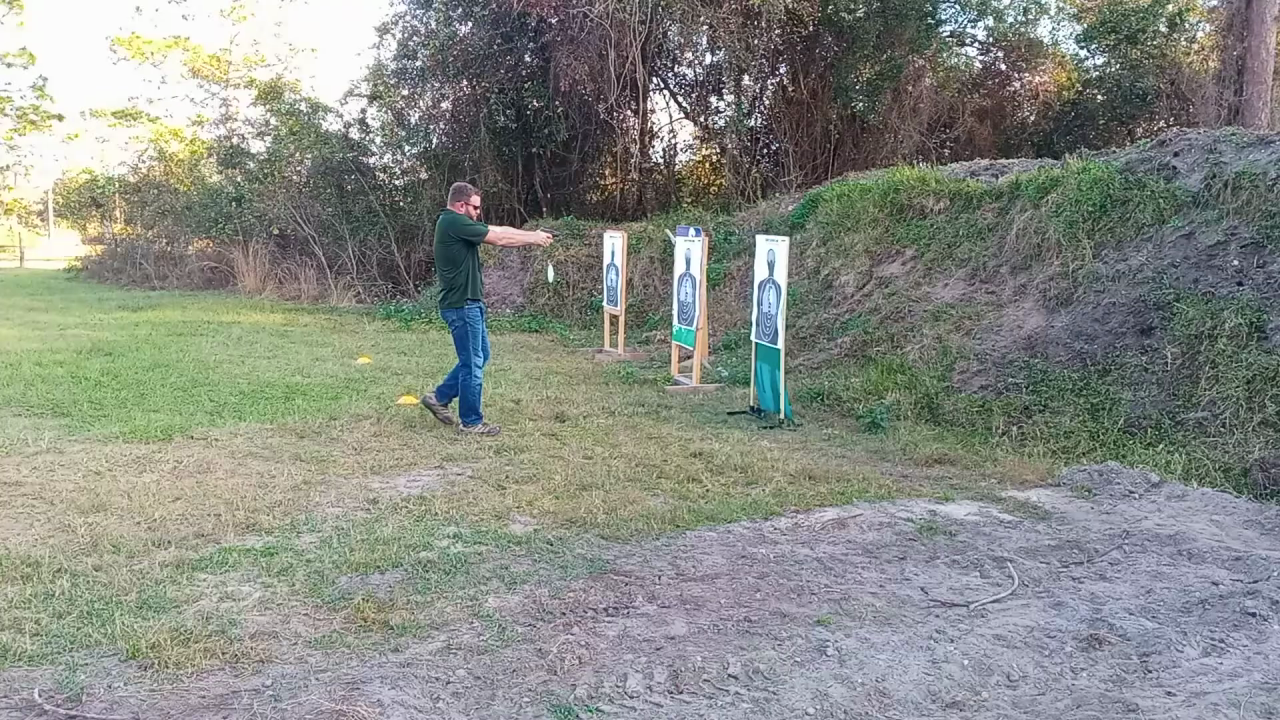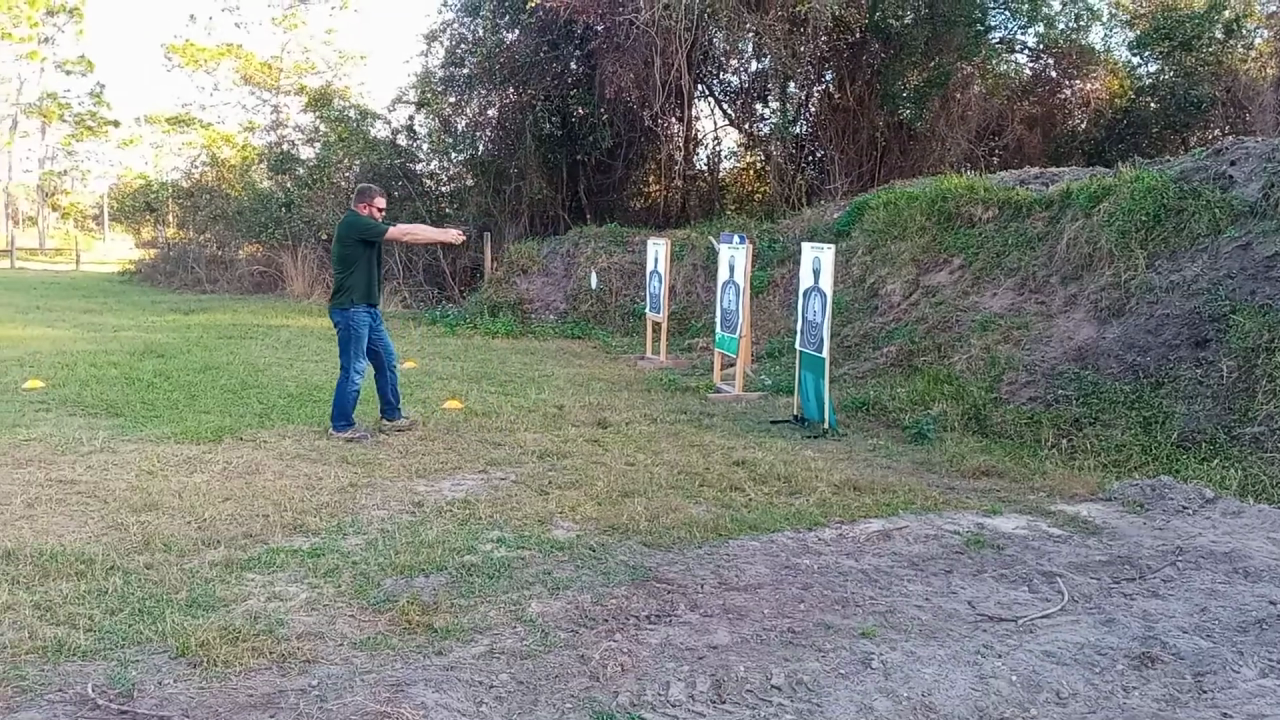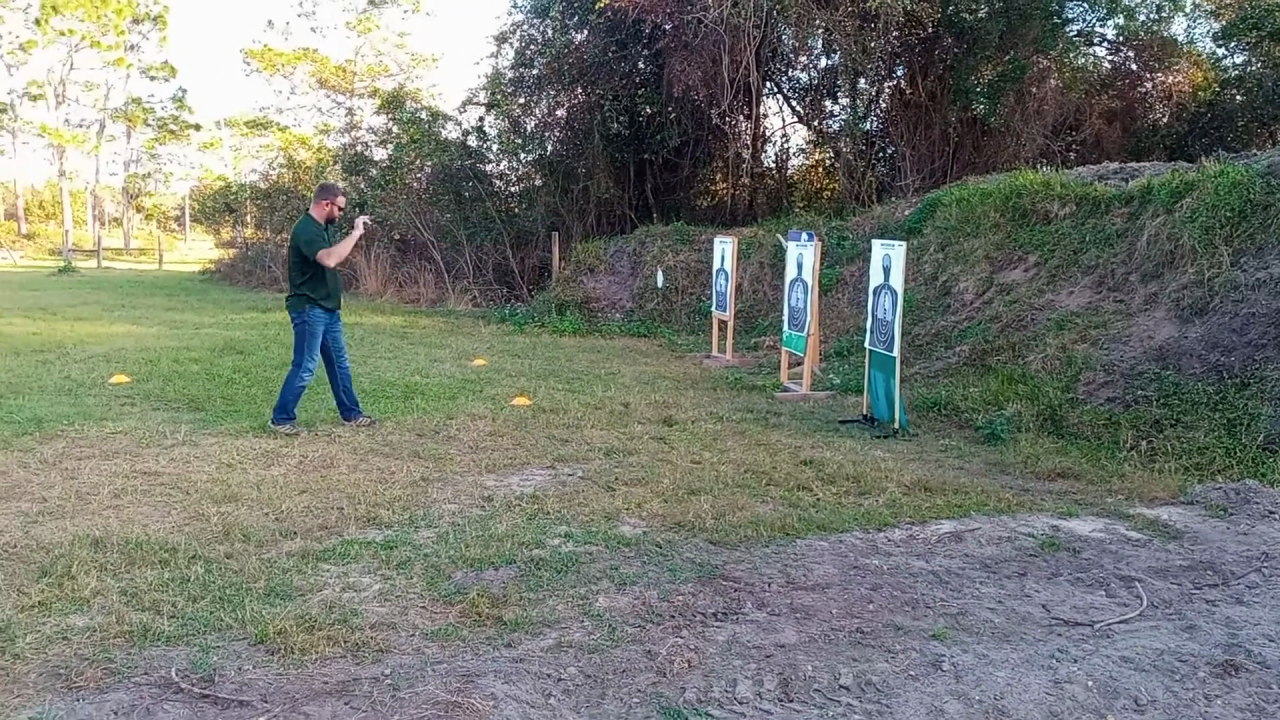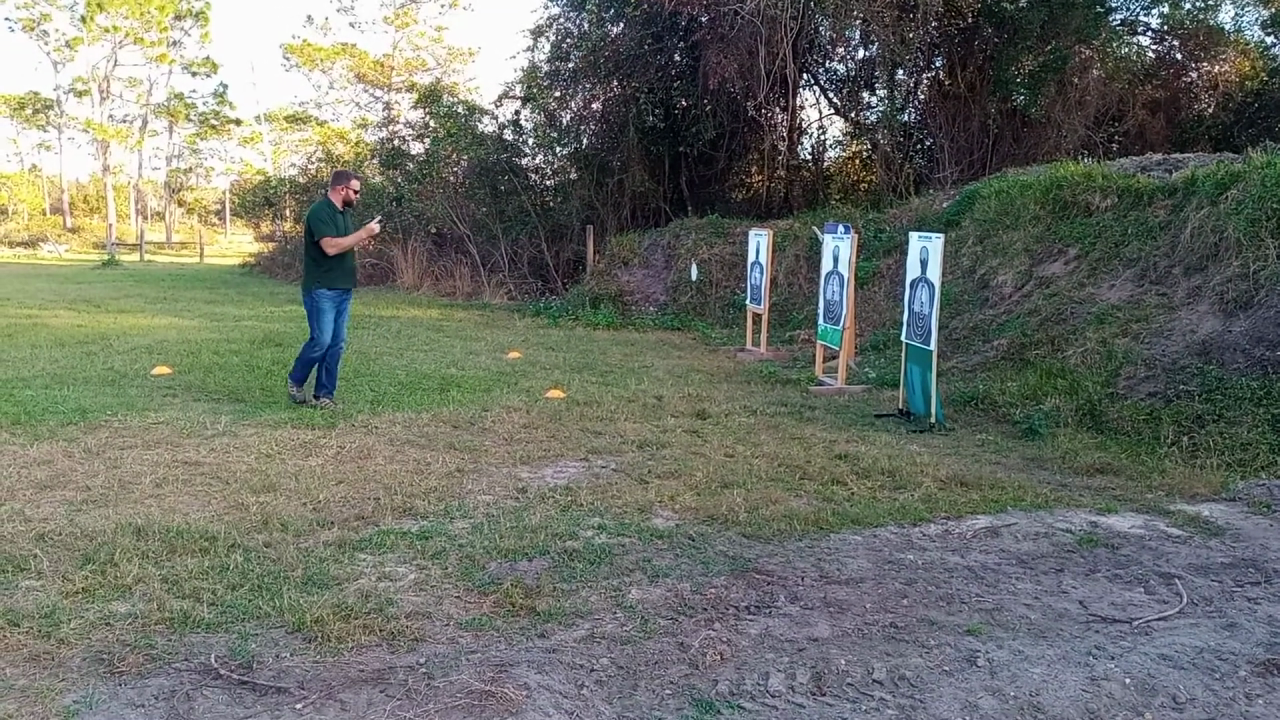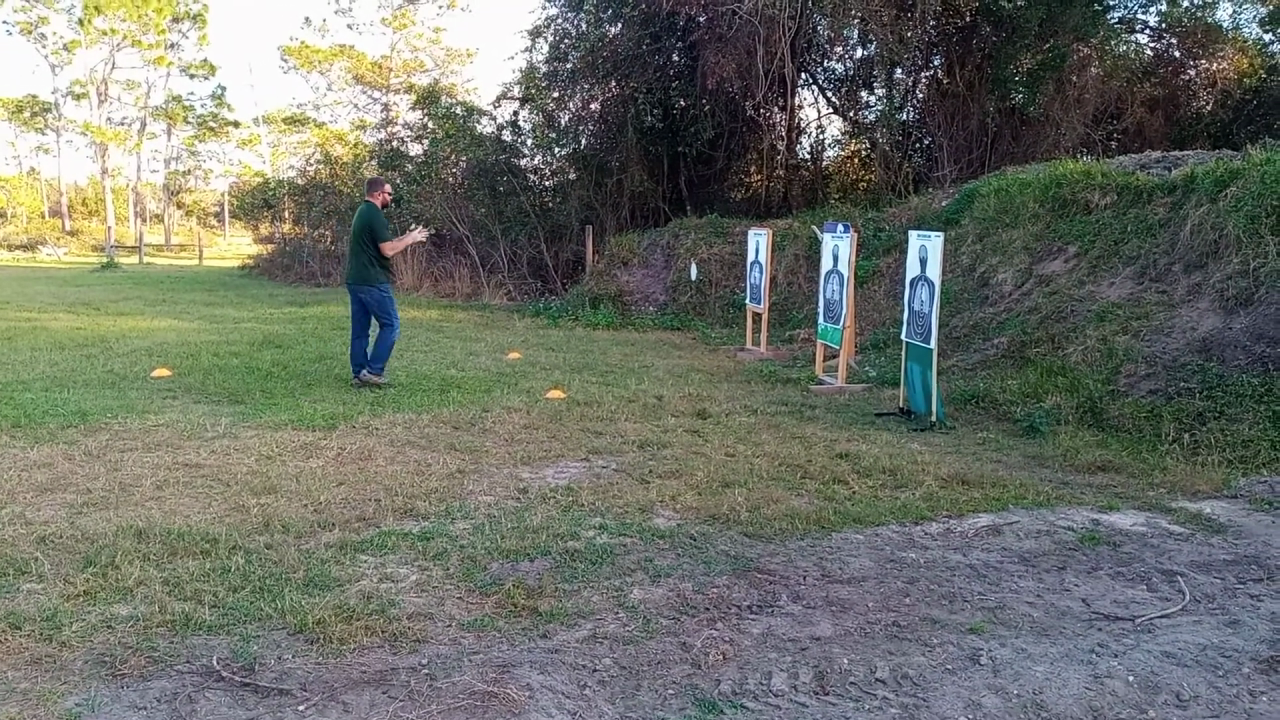
dt=1s
person 1, frame 1
left shoulder: (455, 223)
right shoulder: (454, 224)
left elbow: (500, 230)
right elbow: (500, 238)
left wrist: (533, 235)
right wrist: (534, 239)
left hip: (463, 304)
right hip: (462, 306)
left knee: (475, 359)
right knee: (473, 363)
left ankle: (440, 397)
right ankle: (471, 422)
person 1, frame 2
left shoulder: (367, 225)
right shoulder: (354, 224)
left elbow: (407, 228)
right elbow: (404, 235)
left wrist: (444, 233)
right wrist: (444, 237)
left hip: (365, 308)
right hip: (351, 310)
left knee: (386, 359)
right knee: (354, 368)
left ankle: (392, 416)
right ankle: (341, 426)
person 1, frame 3
left shoulder: (323, 226)
right shoulder: (306, 230)
right elbow: (329, 260)
right wrist: (355, 234)
left hip: (327, 307)
right hip: (309, 309)
left knee: (339, 362)
right knee: (305, 367)
left ankle: (351, 414)
right ankle: (281, 419)
person 1, frame 4
left shoulder: (345, 212)
right shoulder: (320, 211)
right elbow: (330, 247)
left wrist: (361, 238)
right wrist: (364, 233)
left hip: (344, 289)
right hip: (321, 289)
left knee: (337, 342)
right knee: (321, 340)
left ankle: (323, 393)
right ankle: (296, 382)
person 1, frame 5
left shoulder: (362, 213)
right shoulder: (375, 216)
right elbow: (388, 250)
left wrist: (405, 237)
right wrist: (410, 239)
left hip: (355, 281)
right hip: (373, 282)
left knee: (360, 330)
right knee: (390, 326)
left ankle: (360, 374)
right ankle: (373, 371)
